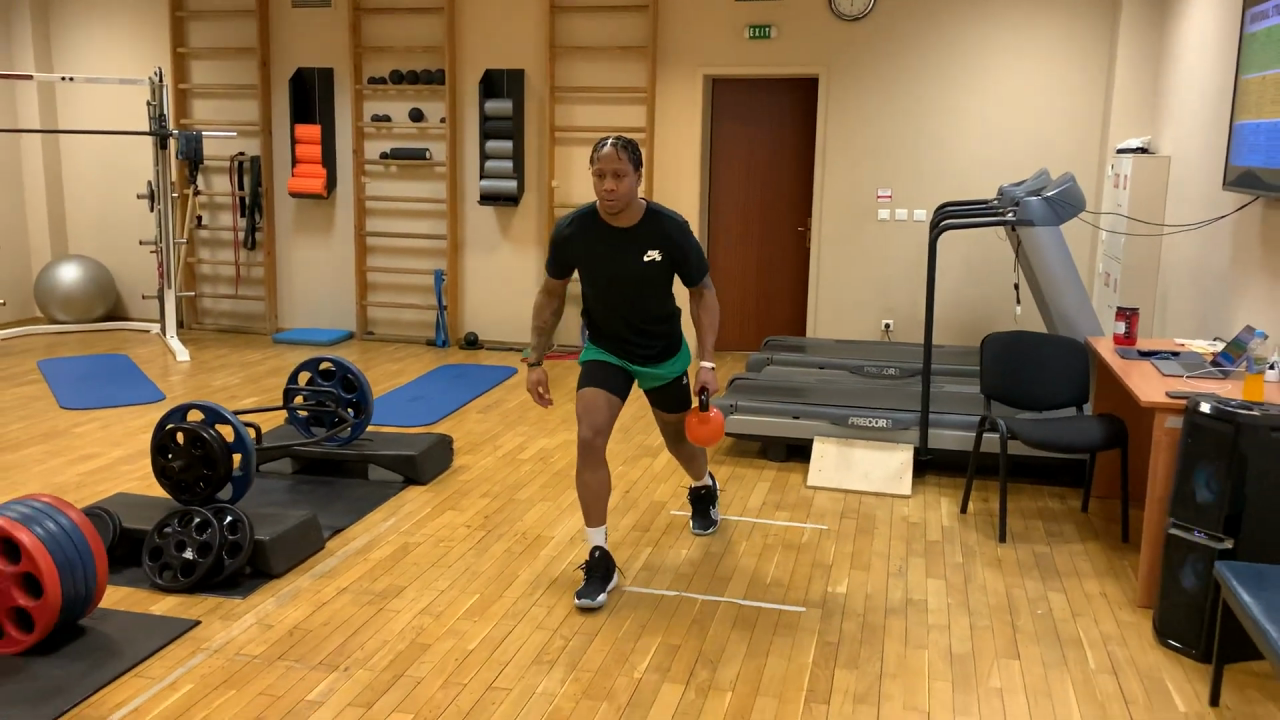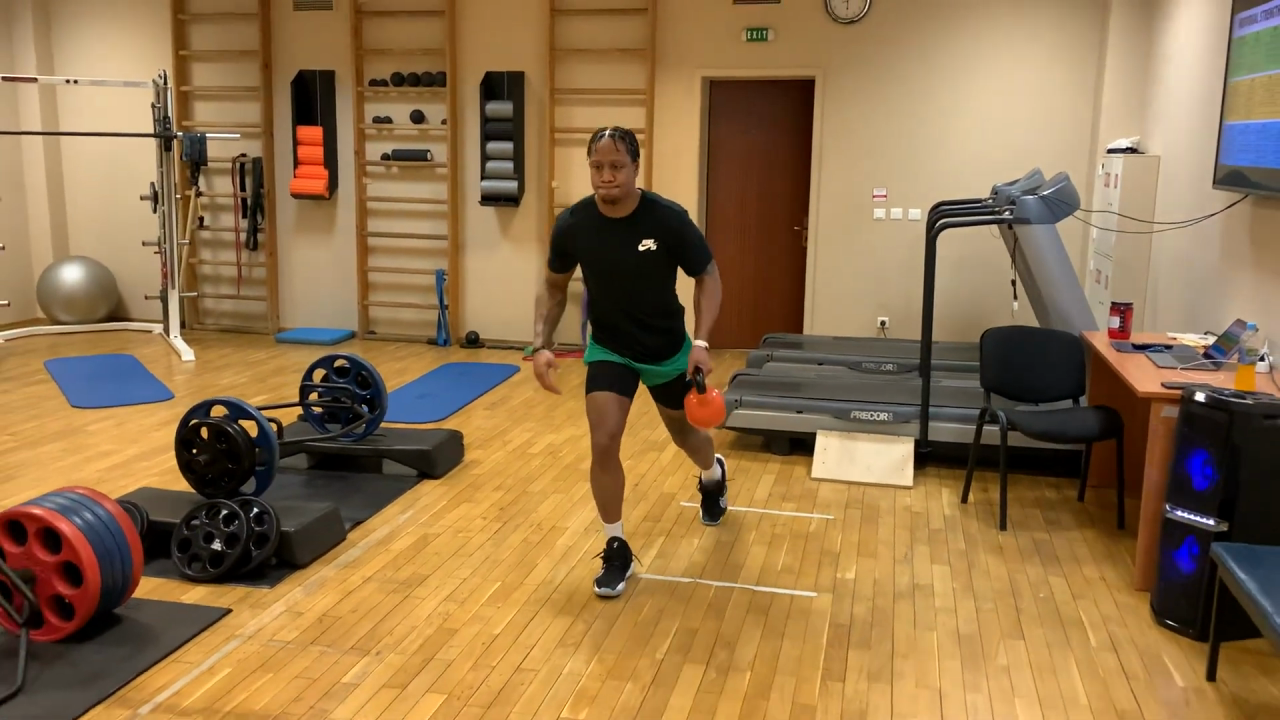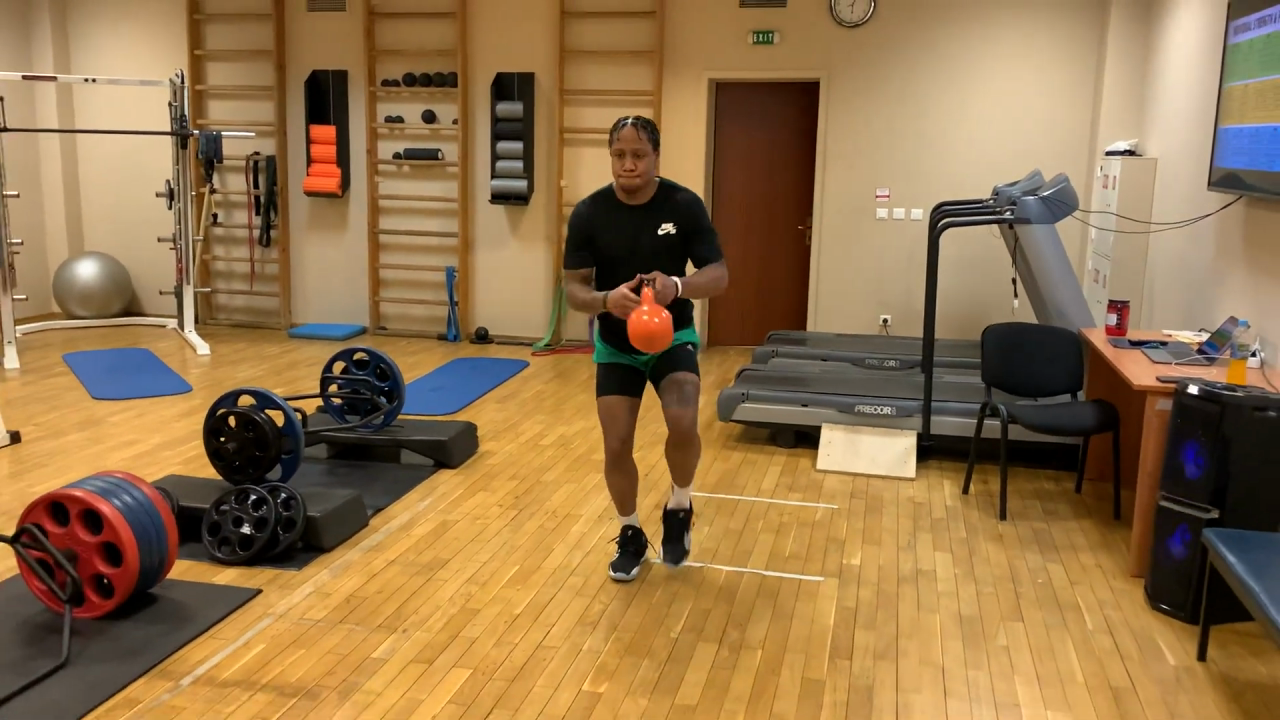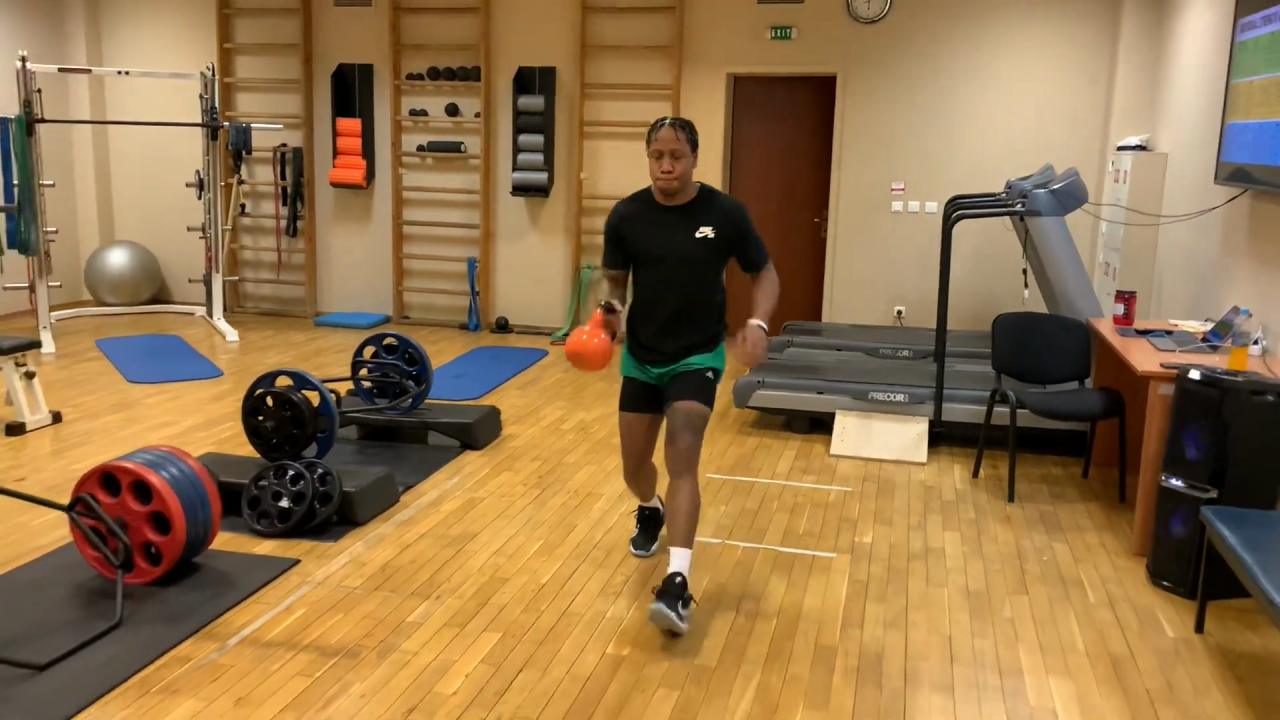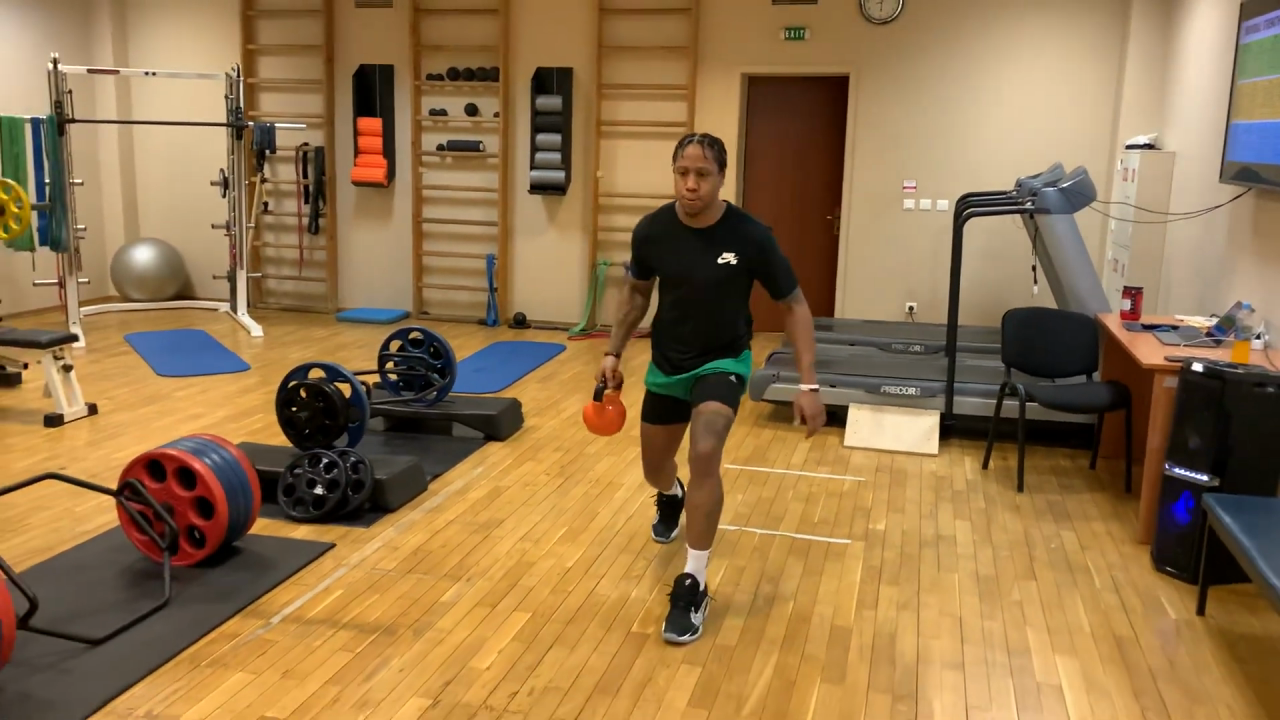
dt=0.3s
person 1, frame 1
left shoulder: (670, 229)
right shoulder: (571, 230)
left elbow: (703, 291)
right elbow: (551, 293)
left wrist: (706, 361)
right wrist: (535, 360)
left hip: (663, 352)
right hip: (604, 350)
left knee: (680, 440)
right knee: (588, 441)
left ankle: (704, 488)
right ankle: (599, 559)
person 1, frame 2
left shoulder: (669, 219)
right shoulder: (572, 224)
left elbow: (707, 277)
right elbow: (554, 286)
left wrist: (700, 341)
right wrist: (541, 345)
left hip: (667, 349)
right hip: (608, 349)
left knee: (686, 434)
right knee: (603, 444)
left ankle: (713, 474)
right ankle: (616, 548)
person 1, frame 3
left shoulder: (684, 205)
right shoulder: (588, 213)
left elbow: (718, 275)
right elbow: (573, 288)
left wrist: (677, 285)
right wrist: (606, 299)
left hip: (672, 334)
right hip: (616, 343)
left knee: (683, 427)
right knee: (616, 446)
left ankle: (679, 507)
right ankle: (629, 533)
person 1, frame 4
left shoulder: (724, 212)
right shoulder: (625, 215)
left elbow: (765, 273)
right elbow: (614, 281)
left wrist: (757, 324)
right wrist: (611, 306)
left hip: (697, 356)
right hip: (641, 356)
left knee: (681, 459)
right knee: (634, 465)
left ankle: (676, 584)
right ankle: (651, 512)
person 1, frame 5
left shoulder: (750, 236)
right shoulder: (651, 230)
left elbow: (795, 306)
left wrist: (809, 384)
right wrist: (613, 351)
left hip: (723, 362)
right hip: (665, 363)
left knee: (704, 455)
right knee: (654, 468)
left ankle: (692, 584)
right ankle: (671, 497)
